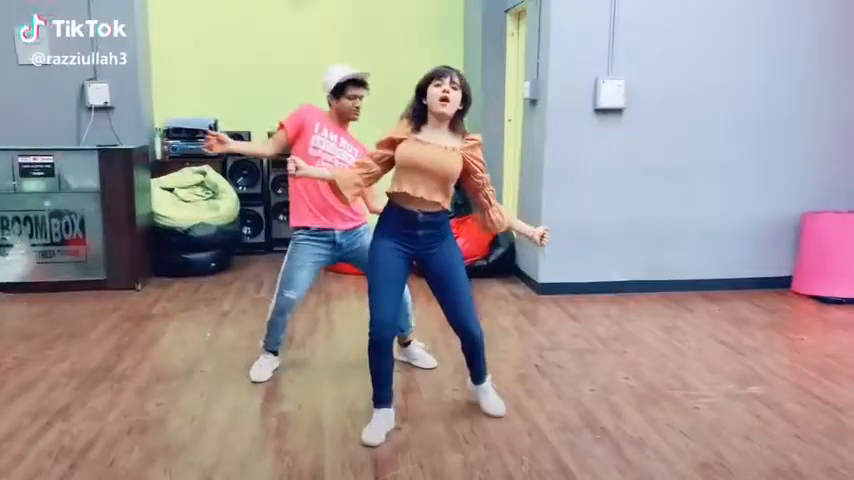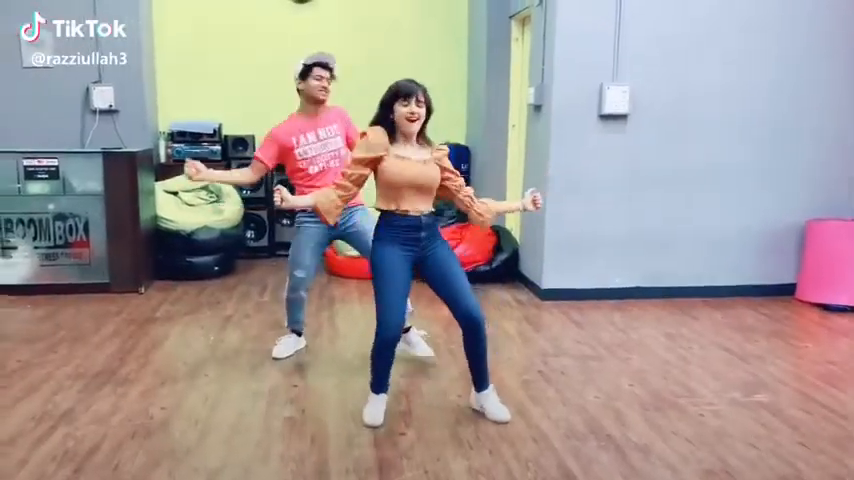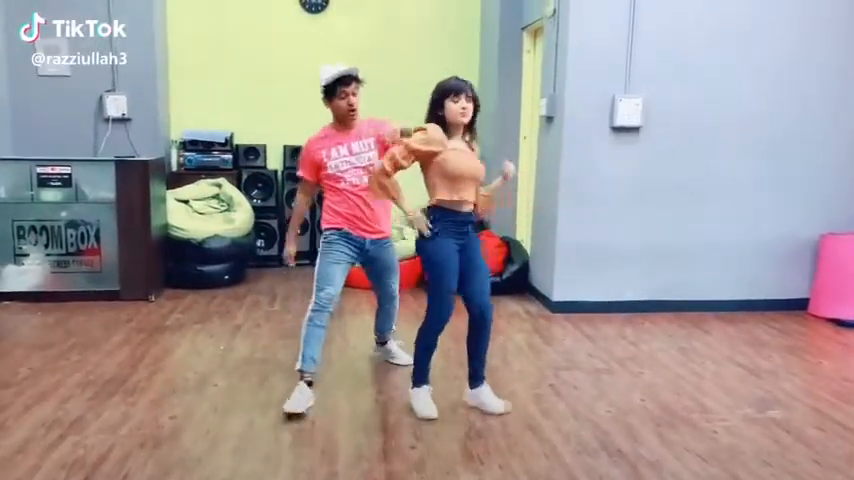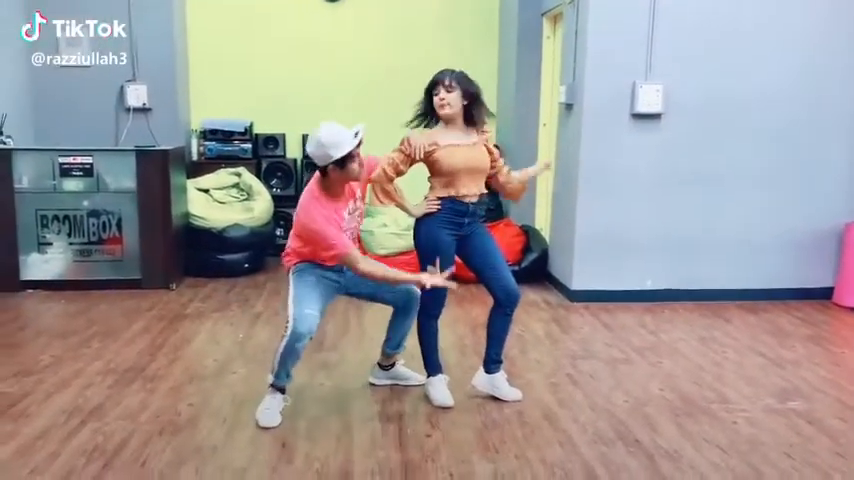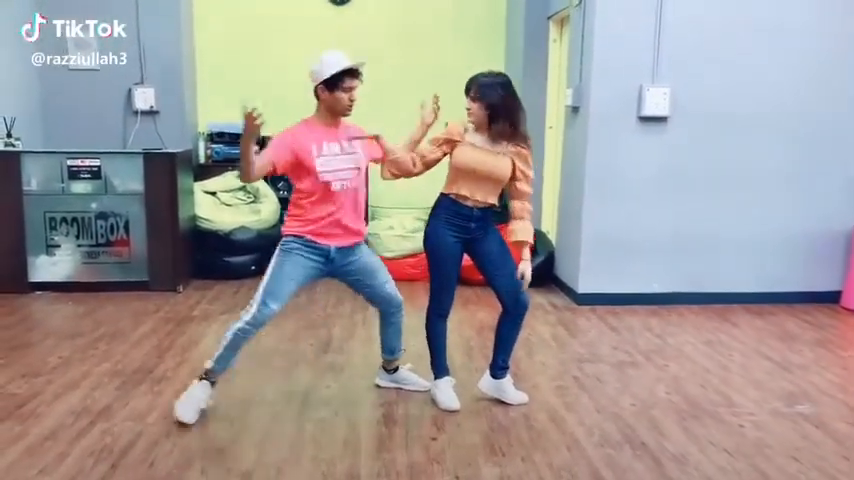
dt=1s
person 1, frame 1
left shoulder: (468, 146)
right shoulder: (404, 133)
left elbow: (484, 198)
right elbow: (366, 170)
left wrist: (526, 230)
right wrist: (311, 171)
left hip: (438, 236)
right hip: (393, 233)
left knee: (469, 327)
right knee: (383, 329)
left ankle: (481, 386)
right ankle: (383, 411)
person 1, frame 2
left shoulder: (435, 154)
right shoulder: (376, 143)
left elbow: (463, 198)
right elbow: (344, 188)
left wrist: (517, 205)
right wrist: (297, 201)
left hip: (431, 238)
right hip: (392, 239)
left knee: (472, 316)
right knee: (390, 327)
left ankle: (484, 394)
right ankle: (378, 395)
person 1, frame 3
left shoulder: (470, 146)
right shoulder: (431, 136)
right elbow: (384, 170)
left wrist: (502, 180)
right wrist: (409, 211)
left hip: (468, 231)
right hip: (440, 230)
left knee: (482, 311)
right knee: (439, 314)
left ankle: (477, 387)
right ankle: (420, 388)
person 1, frame 4
left shoulder: (480, 137)
right shoulder: (426, 140)
left elbow: (501, 182)
right elbow: (382, 176)
left wrist: (534, 171)
right wrist: (411, 209)
left hip: (473, 221)
right hip: (439, 223)
left knee: (508, 294)
right knee: (433, 303)
left ankle: (490, 373)
right ankle: (434, 378)
person 1, frame 5
left shoulder: (516, 148)
right shoulder: (457, 134)
left elbow: (521, 200)
right elbow: (416, 164)
left wrist: (525, 252)
right wrist: (383, 142)
left hip: (485, 225)
right hip: (447, 220)
left knee: (516, 302)
right knee: (441, 304)
left ankle: (497, 377)
right ankle: (441, 380)
person 2, frame 1
left shoulder: (358, 150)
right shoulder: (307, 117)
left elbow: (371, 199)
right elbow: (274, 147)
right wrist: (232, 146)
left hip: (356, 232)
right hip: (311, 234)
right knee: (286, 300)
left ankle: (406, 343)
right ankle: (270, 354)
person 2, frame 2
left shoulder: (340, 117)
right shoulder: (283, 132)
right elbow: (253, 174)
right wrist: (210, 176)
left hip: (353, 210)
right hip: (312, 217)
right knee: (298, 281)
left ankle: (405, 331)
right ankle: (295, 333)
person 2, frame 3
left shoulder: (376, 130)
right shoulder: (316, 144)
right elbow: (306, 193)
right wrist: (291, 237)
left hip: (378, 234)
right hip: (339, 236)
left knee: (390, 295)
right knee: (323, 304)
left ankle: (384, 343)
right ankle: (305, 383)
person 2, frame 4
left shoulder: (355, 170)
right shoulder: (314, 214)
right elbow: (361, 268)
right wrist: (418, 278)
left hip: (347, 262)
right hip: (312, 268)
left knee: (410, 297)
right knee: (301, 329)
left ankle: (386, 366)
right ankle: (276, 392)
person 2, frame 5
left shoulder: (359, 134)
right shoulder: (297, 137)
right elbow: (250, 173)
right wrist: (252, 138)
left hip: (351, 248)
right hip: (303, 246)
left knee: (392, 303)
right knee: (259, 315)
left ankle: (392, 370)
right ankle: (206, 381)
